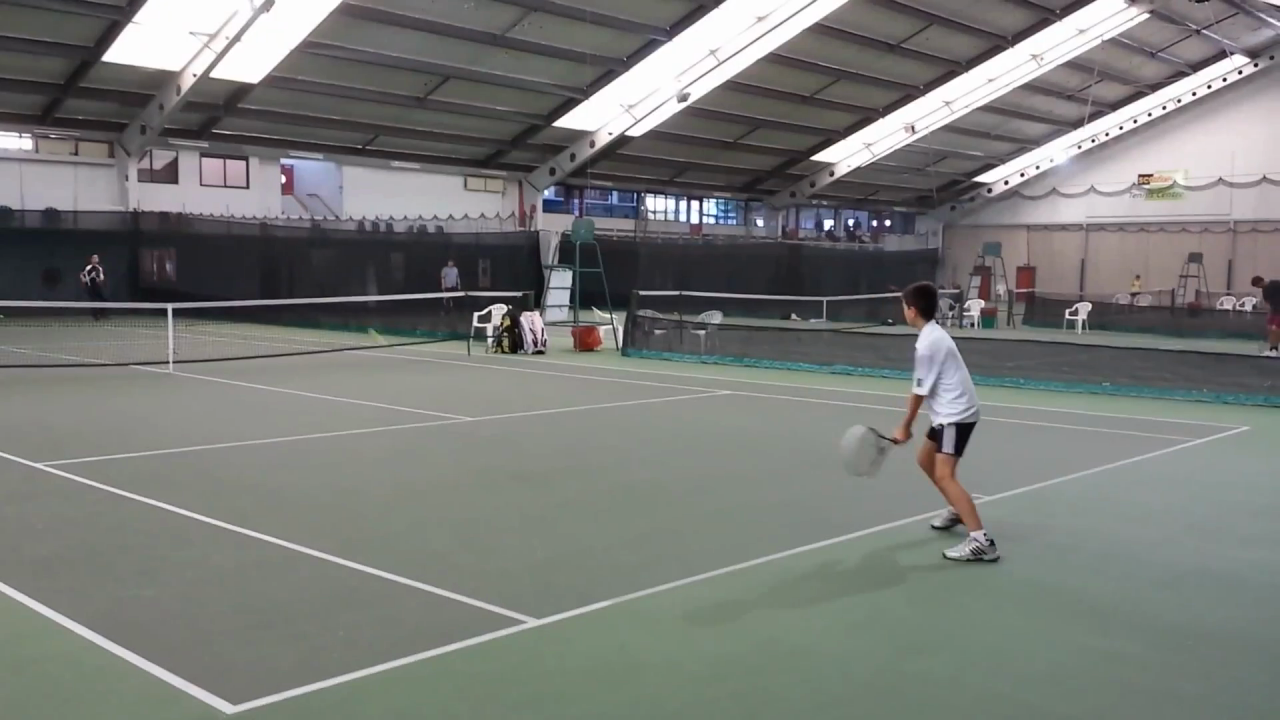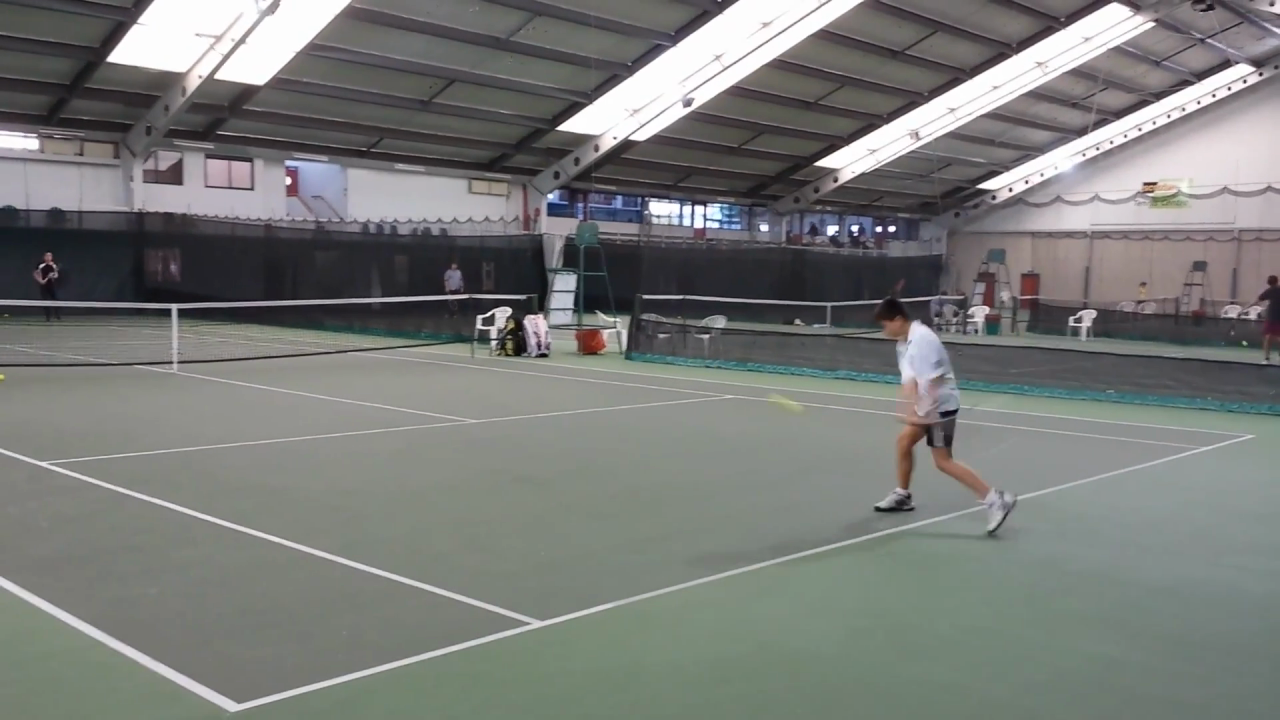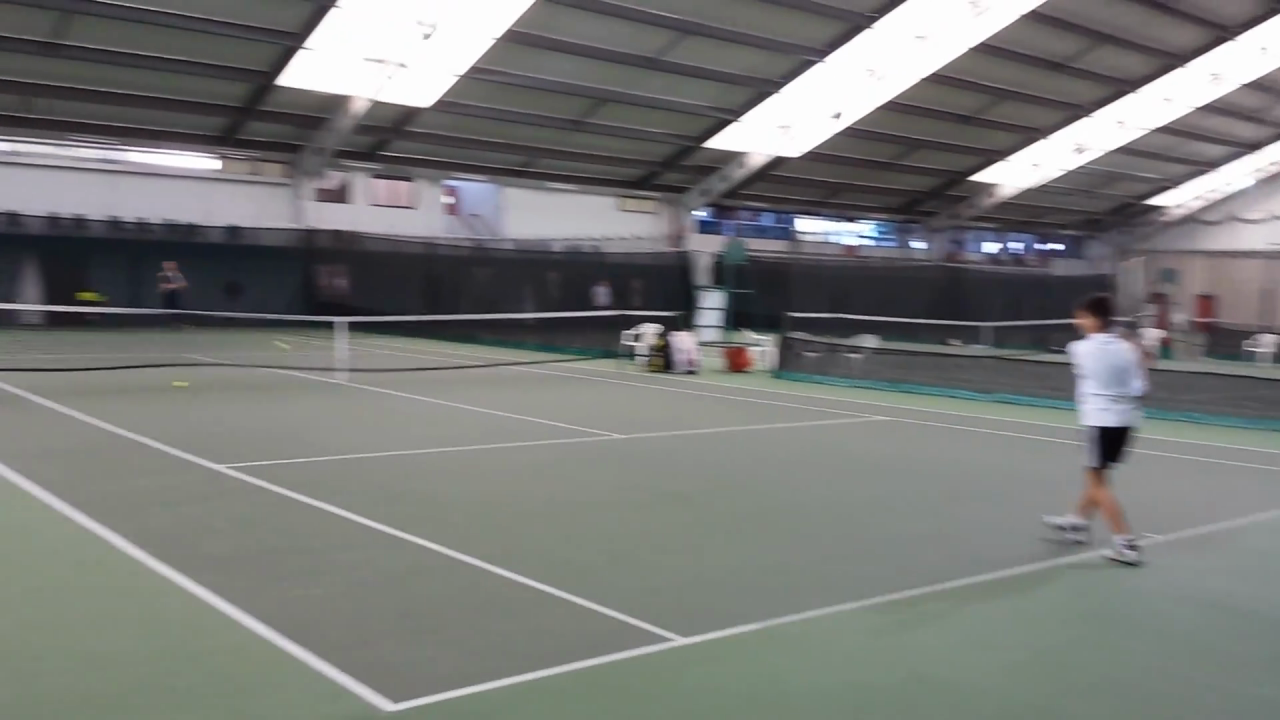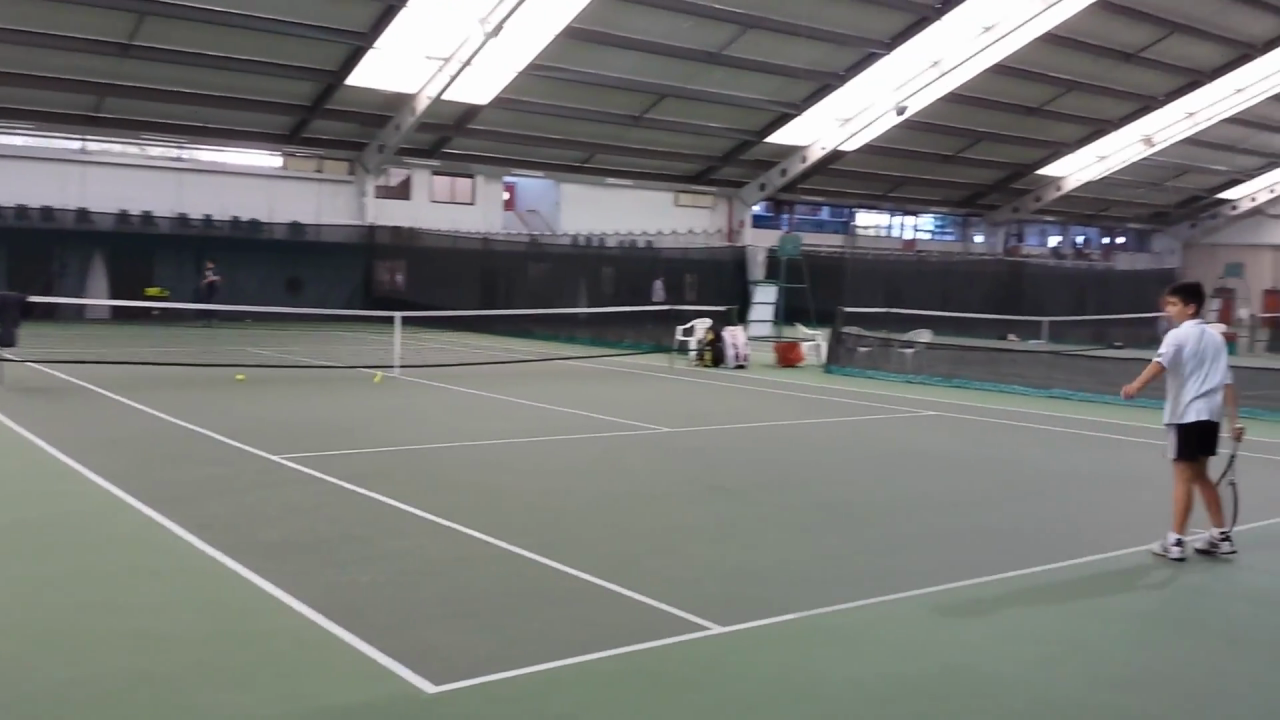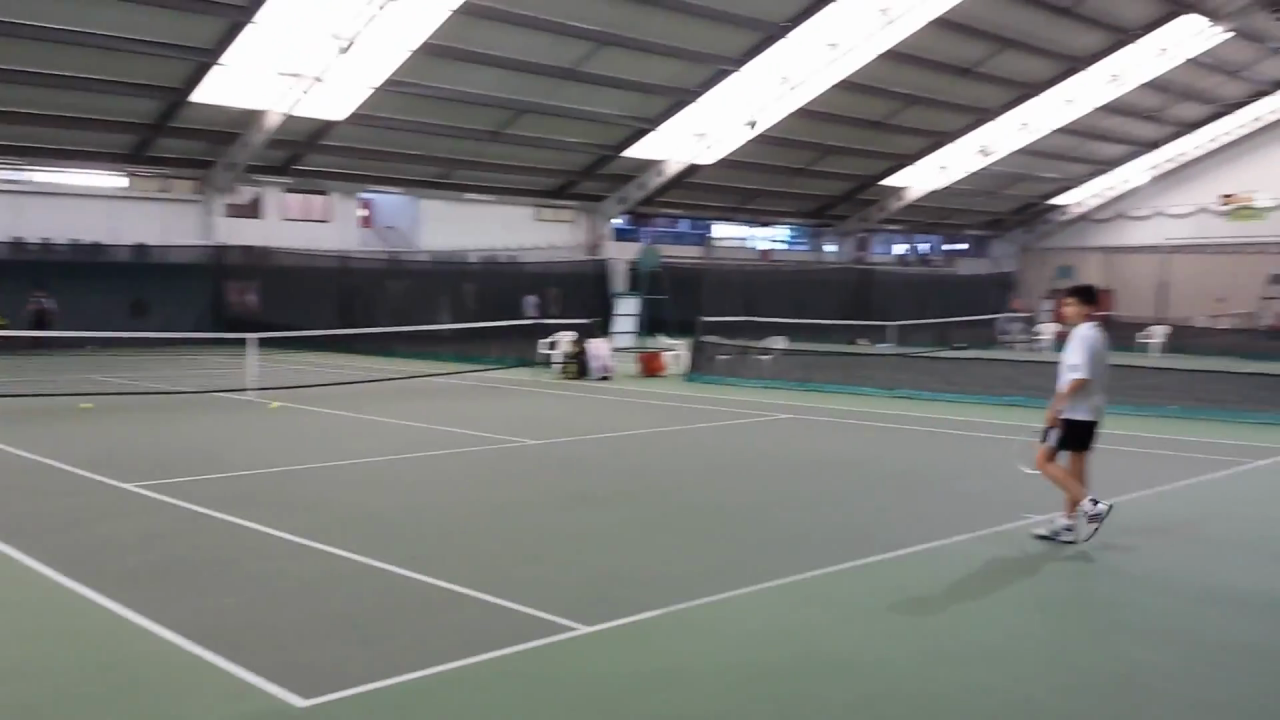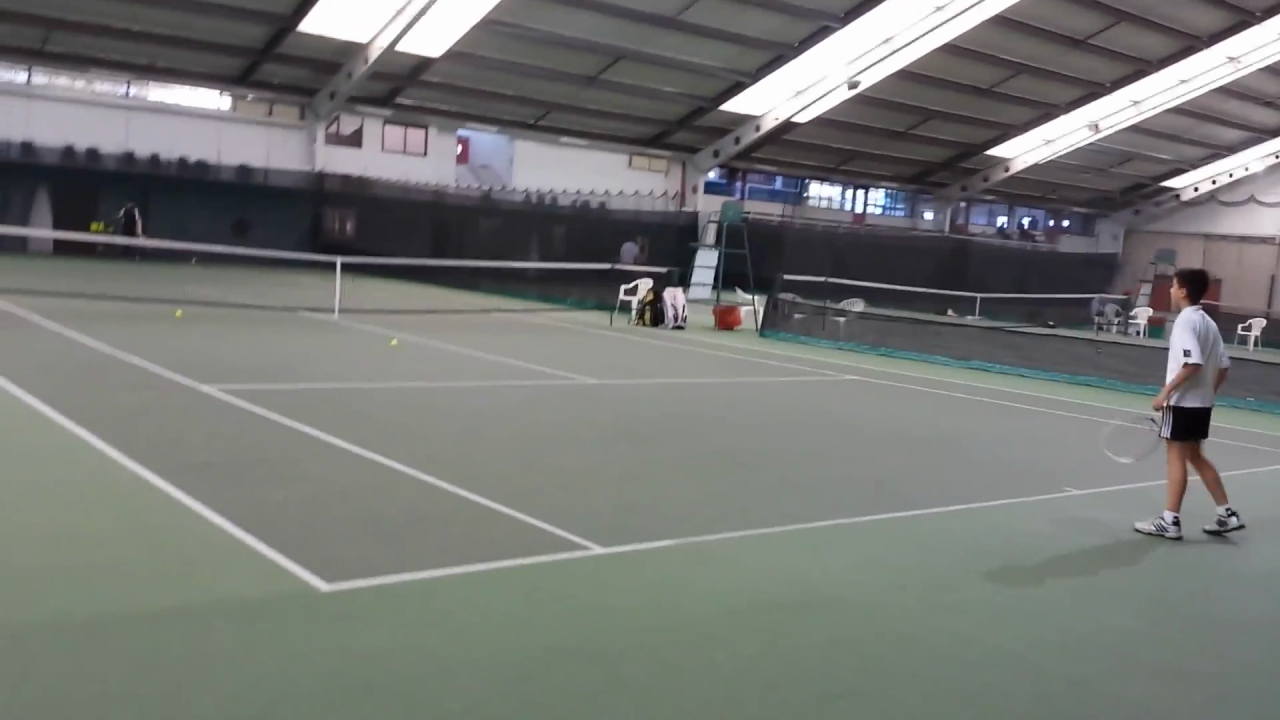
dt=0.7s
person 1, frame 1
left shoulder: (928, 345)
right shoulder: (932, 337)
left elbow: (921, 391)
right elbow: (920, 387)
left wrist: (904, 426)
right wrist: (907, 425)
left hip: (956, 414)
right hip: (944, 413)
left knee: (945, 475)
right knee: (924, 459)
left ankle: (980, 542)
right ankle: (956, 511)
person 1, frame 2
left shoulder: (923, 339)
right shoulder: (904, 346)
left elbow: (934, 379)
right elbow: (909, 381)
left wrist: (925, 409)
right wrist: (910, 409)
left hip: (941, 405)
right hip: (926, 406)
left knee: (944, 462)
right knee: (903, 442)
left ankle: (996, 500)
right ankle: (902, 495)
person 1, frame 3
left shoulder: (1079, 349)
right shoulder: (1127, 350)
right elbow: (1138, 391)
right wrist: (1139, 356)
left hip: (1100, 421)
right hip: (1124, 422)
left knee: (1098, 483)
right knee: (1096, 475)
left ankle: (1126, 544)
right ankle: (1076, 522)
person 1, frame 4
left shoulder: (1178, 336)
right shoulder: (1215, 338)
left elbow: (1160, 362)
right elbow: (1226, 383)
left wrist: (1136, 385)
right wrist: (1234, 419)
left hip: (1185, 415)
right hip: (1210, 414)
left knee: (1183, 478)
right knee: (1200, 476)
left ankle: (1175, 542)
right ankle: (1221, 536)
person 1, frame 5
left shoulder: (1080, 337)
right shoulder: (1099, 336)
left elbow: (1079, 379)
left wrist: (1054, 406)
left hip: (1072, 412)
right hip: (1090, 413)
left knee: (1044, 461)
right knee: (1076, 469)
left ankle: (1090, 506)
right ankle: (1065, 525)
person 1, frame 6
left shoulder: (1186, 321)
right shoulder: (1208, 322)
left elbow: (1193, 364)
right elbow: (1223, 366)
left wrist: (1165, 391)
left hip: (1183, 400)
right hip: (1202, 401)
left knee: (1176, 457)
right knee: (1195, 457)
left ankle: (1170, 520)
right ankle: (1227, 514)
